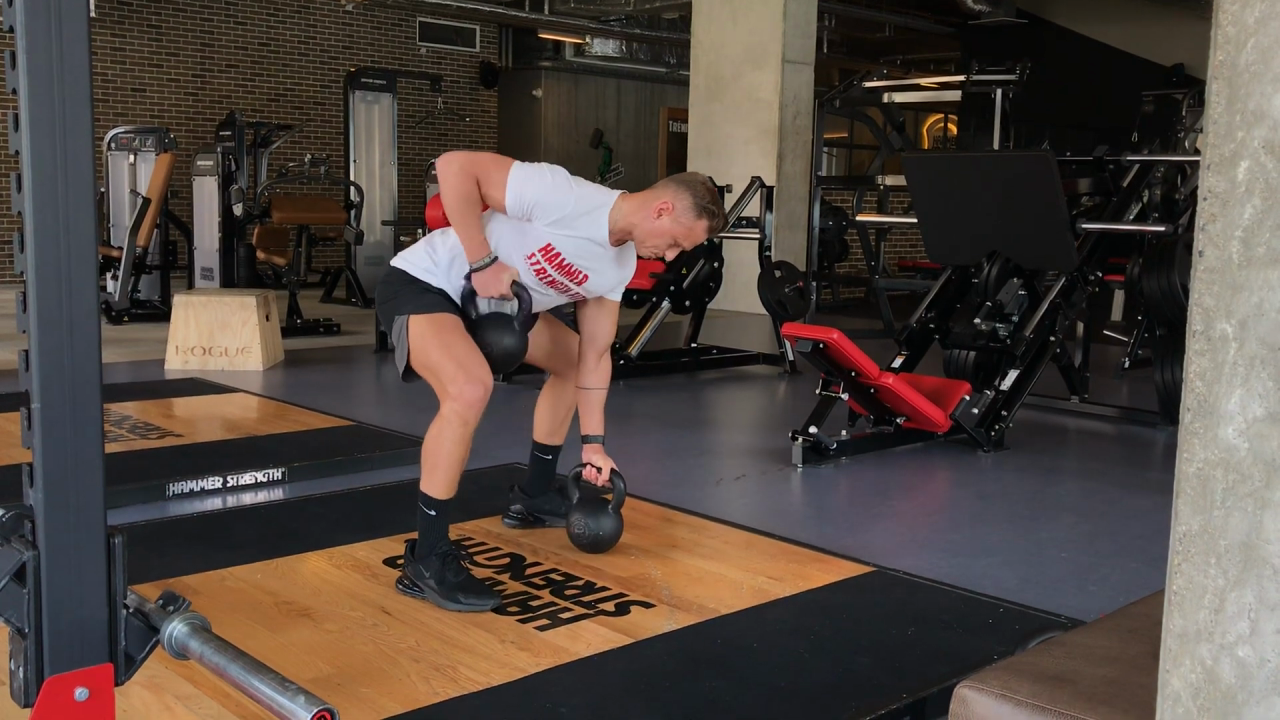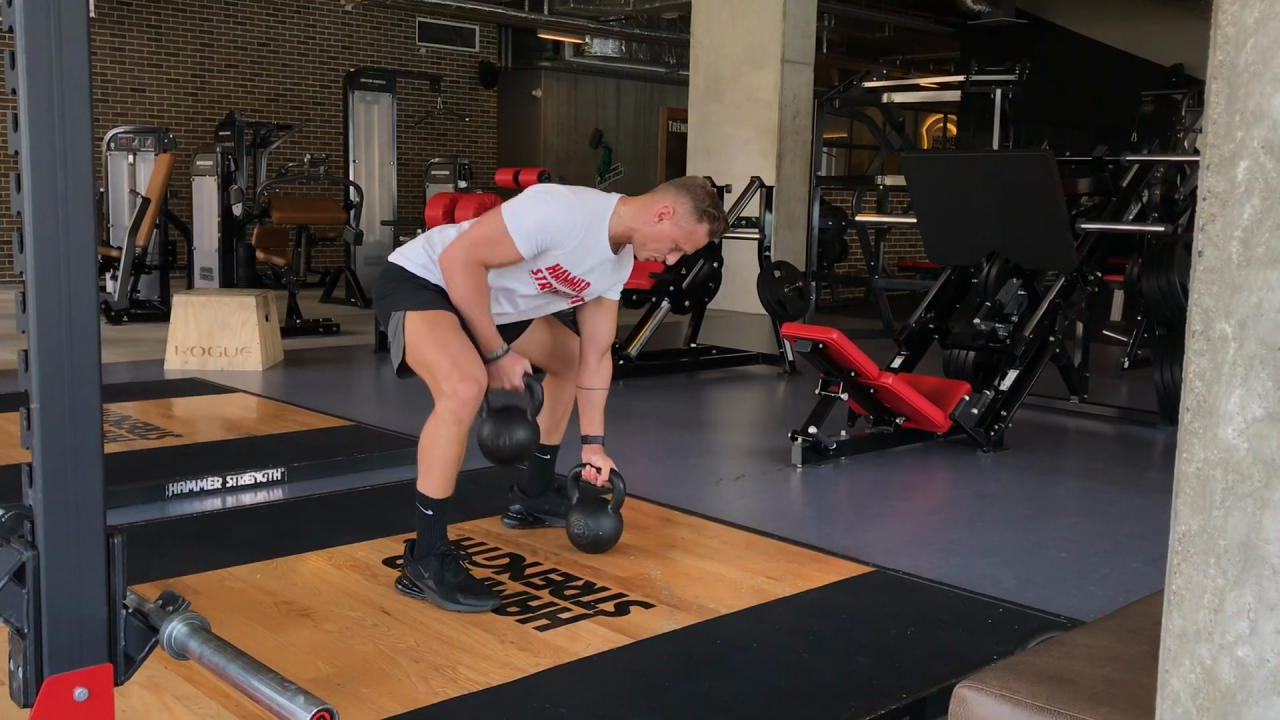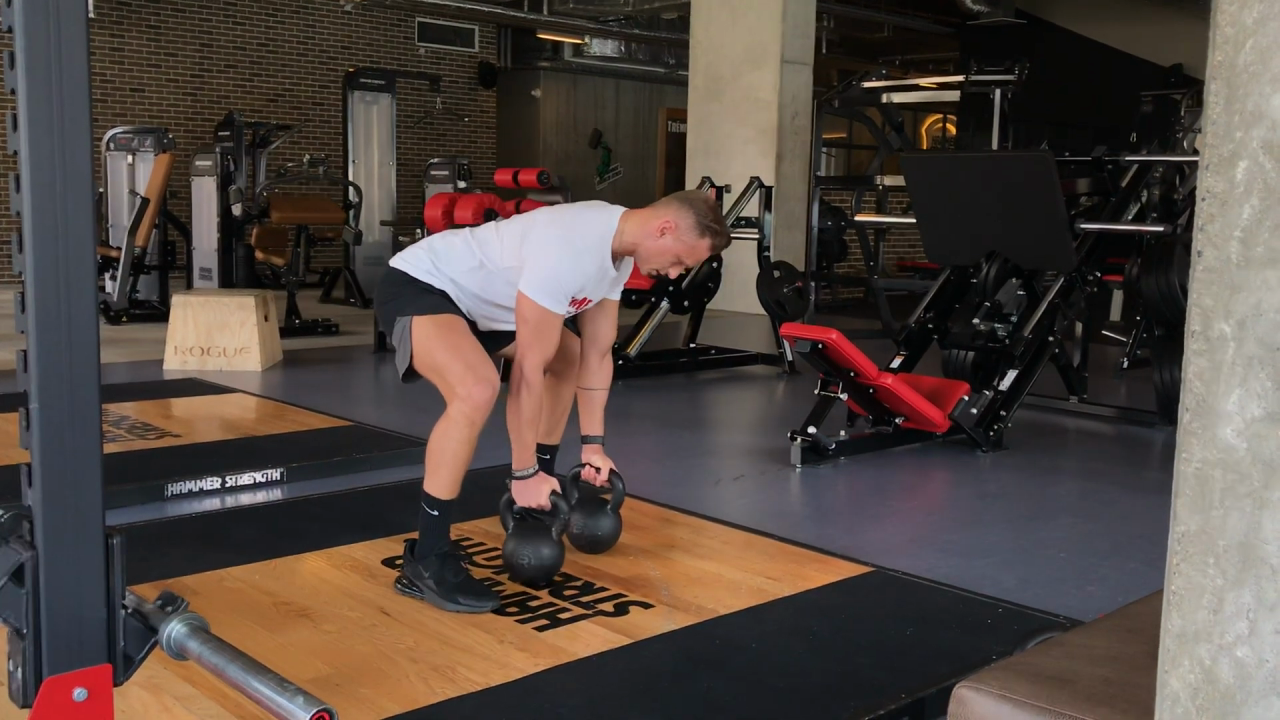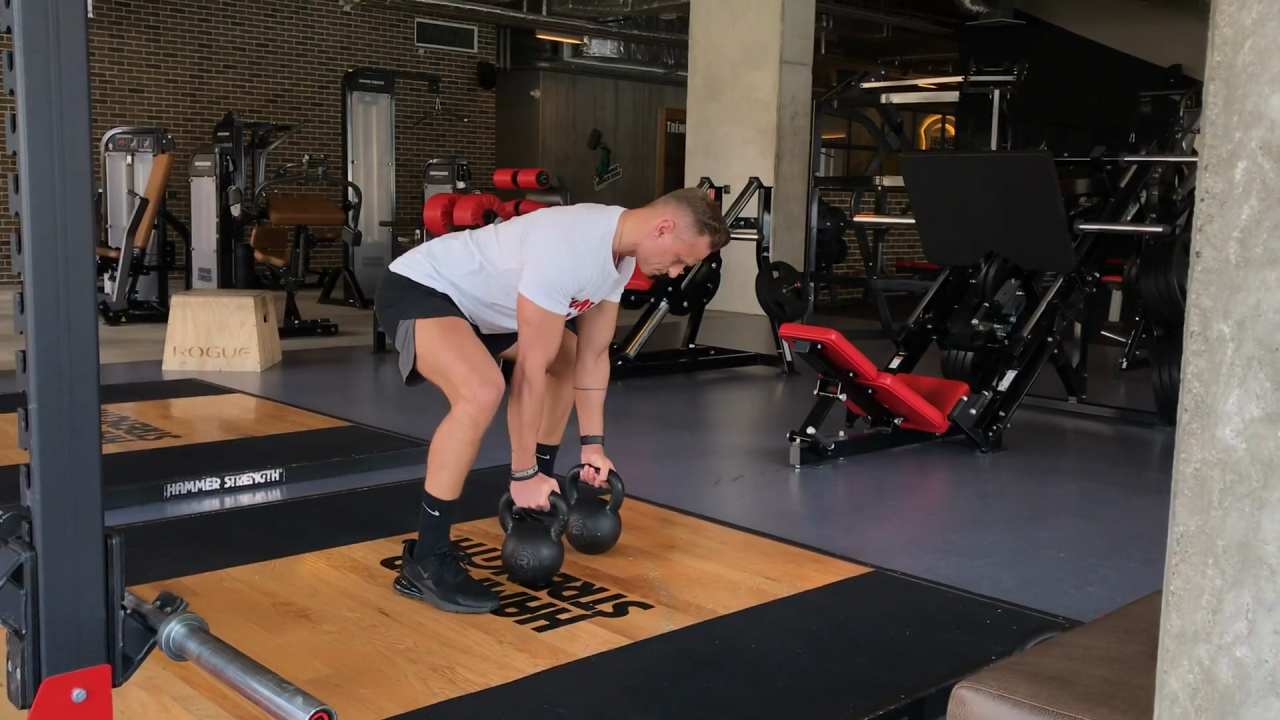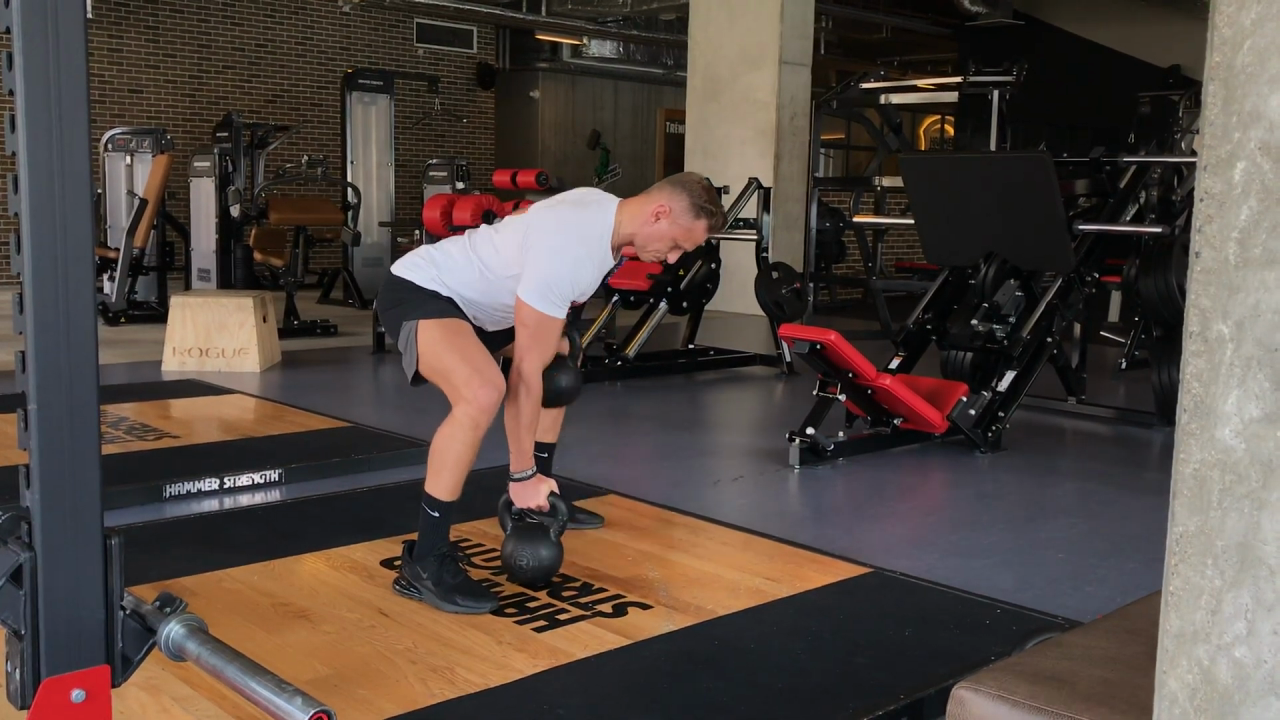
dt=0.5s
person 1, frame 1
left shoulder: (619, 261)
right shoulder: (562, 195)
left elbow: (594, 355)
right elbow: (454, 165)
left wrist: (592, 444)
right wrist: (484, 263)
left hip: (491, 295)
right hip: (421, 282)
left knee: (570, 359)
right knee: (470, 389)
left ankle: (534, 496)
right ankle: (427, 560)
person 1, frame 2
left shoulder: (618, 259)
right shoulder: (563, 213)
left elbow: (595, 353)
right elbow: (457, 258)
left wrist: (593, 444)
right wrist: (497, 353)
right hip: (419, 279)
left knee: (570, 357)
right knee: (464, 387)
left ankle: (532, 496)
right ankle: (426, 561)
person 1, frame 3
left shoulder: (618, 249)
right shoulder: (569, 248)
left elbow: (596, 353)
right elbow: (528, 368)
left wrist: (592, 444)
right wrist: (524, 472)
left hip: (470, 292)
right hip: (417, 284)
left knee: (570, 358)
right knee: (477, 390)
left ankle: (539, 496)
right ankle: (427, 560)
person 1, frame 4
left shoulder: (620, 253)
right shoulder: (568, 249)
left elbow: (591, 354)
right elbow: (532, 369)
left wrist: (593, 445)
right wrist: (524, 473)
left hip: (470, 295)
right hip: (417, 287)
left knee: (567, 358)
right knee: (481, 392)
left ankle: (539, 498)
right ankle: (426, 561)
person 1, frame 5
left shoulder: (602, 208)
right shoulder: (569, 250)
right elbow: (528, 370)
right wrist: (521, 474)
left hip: (466, 290)
right hip: (419, 289)
left knee: (561, 356)
right knee: (482, 393)
left ankle: (539, 497)
right ankle: (425, 562)
